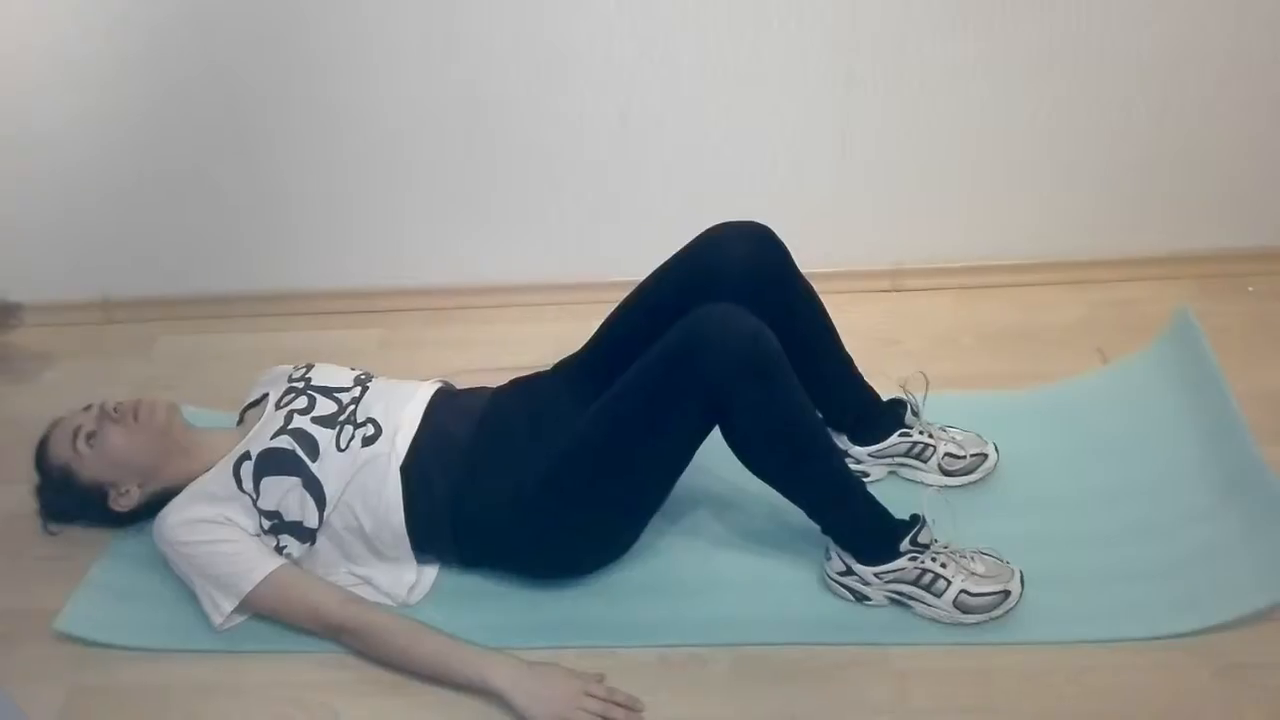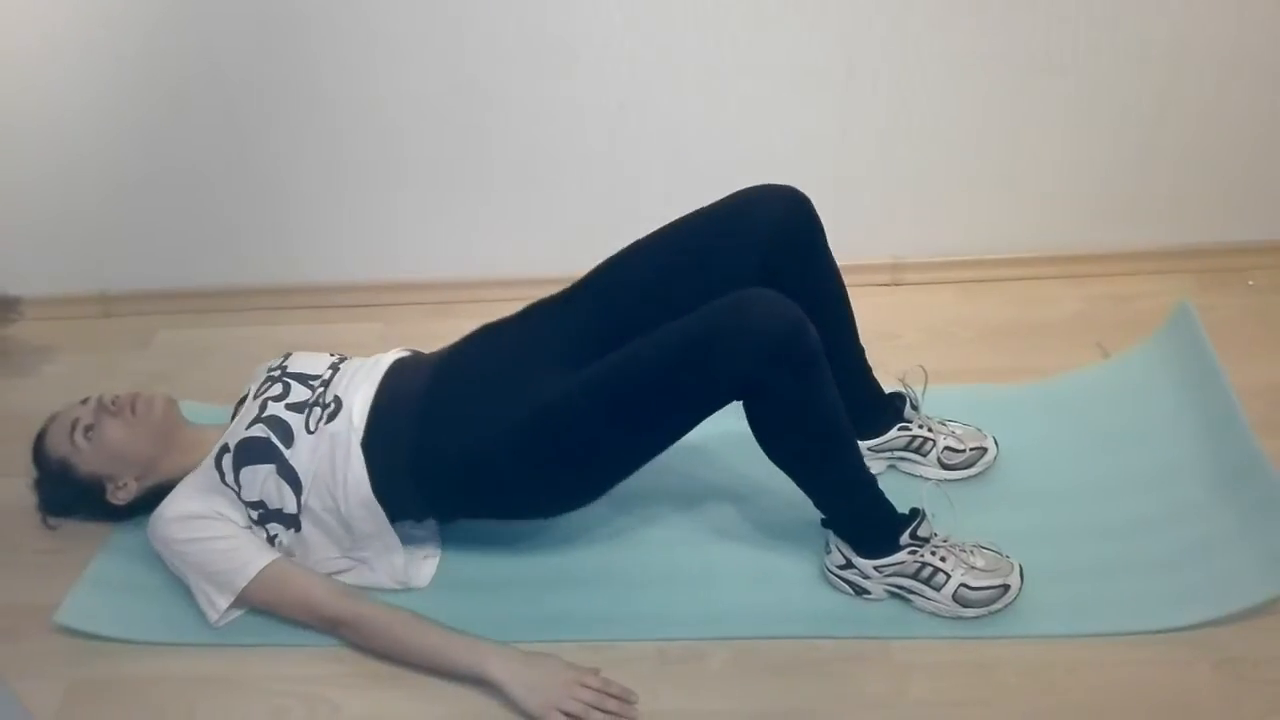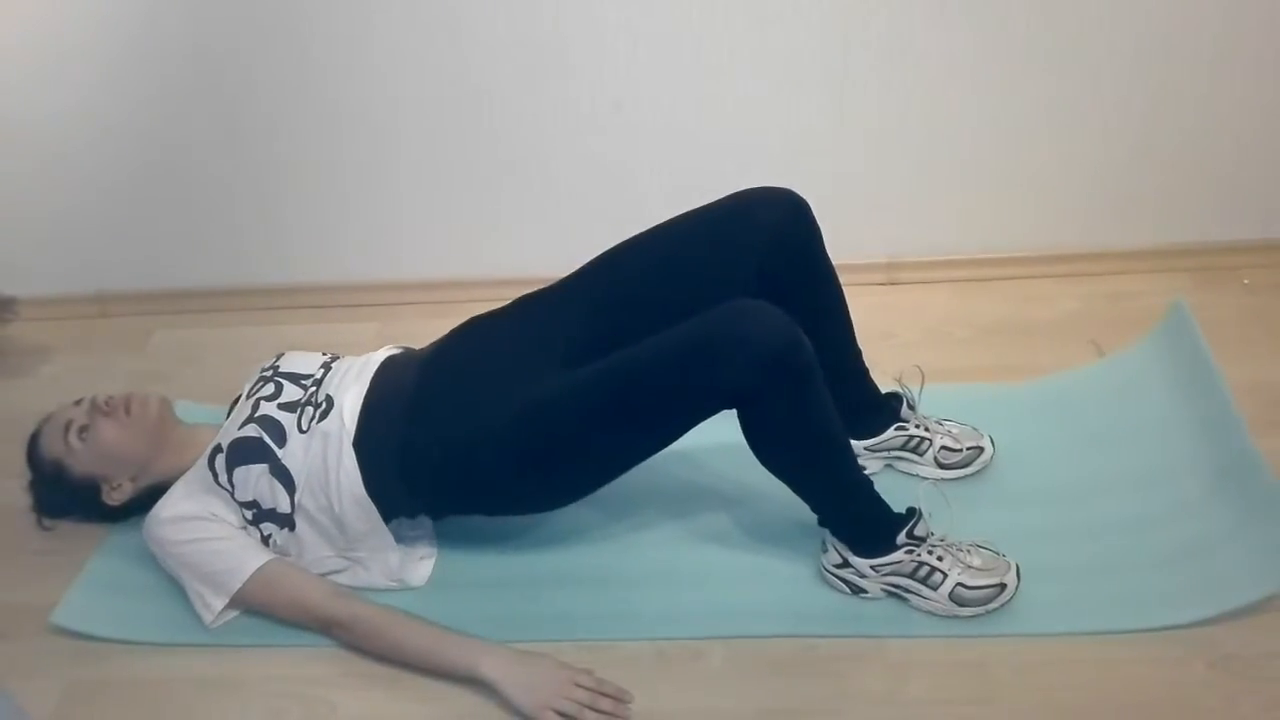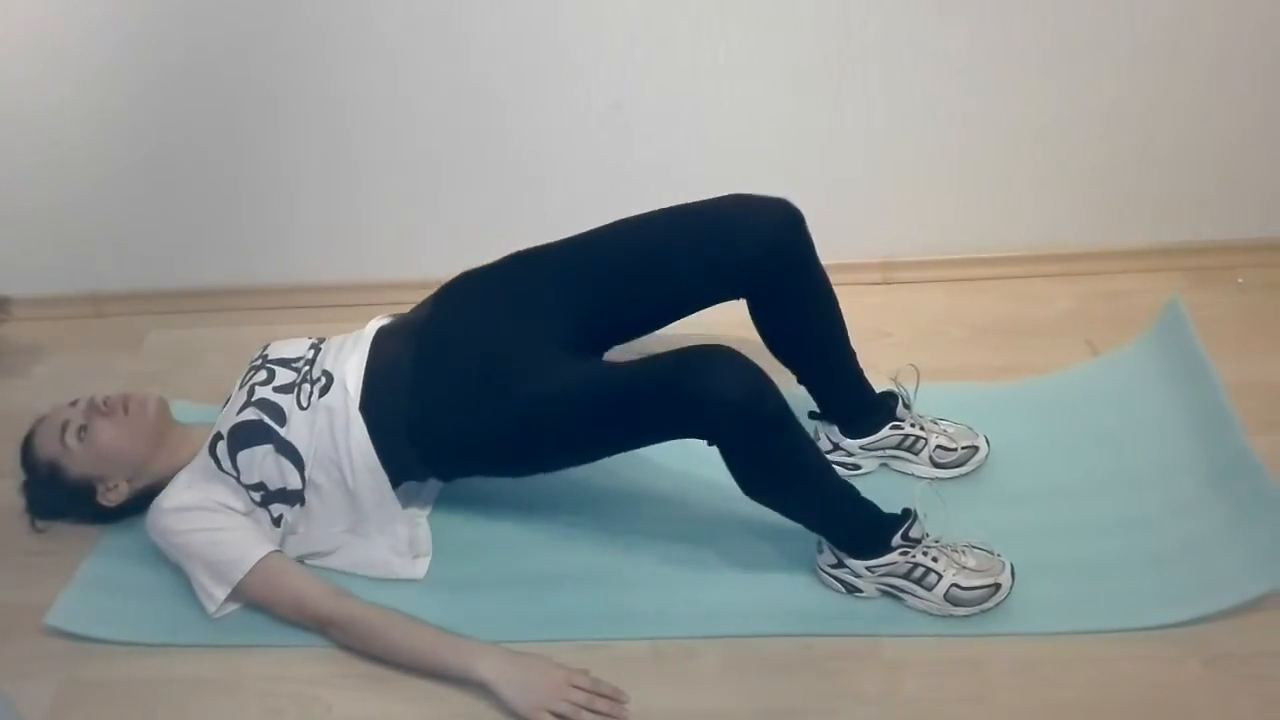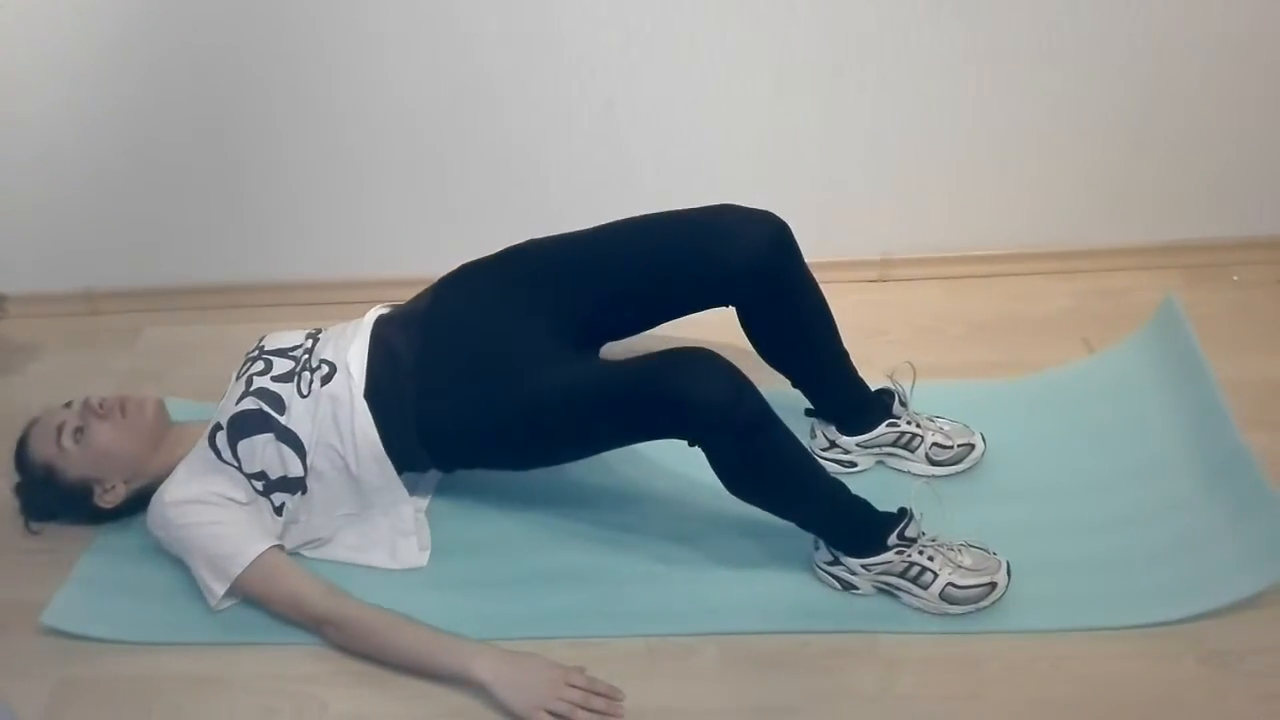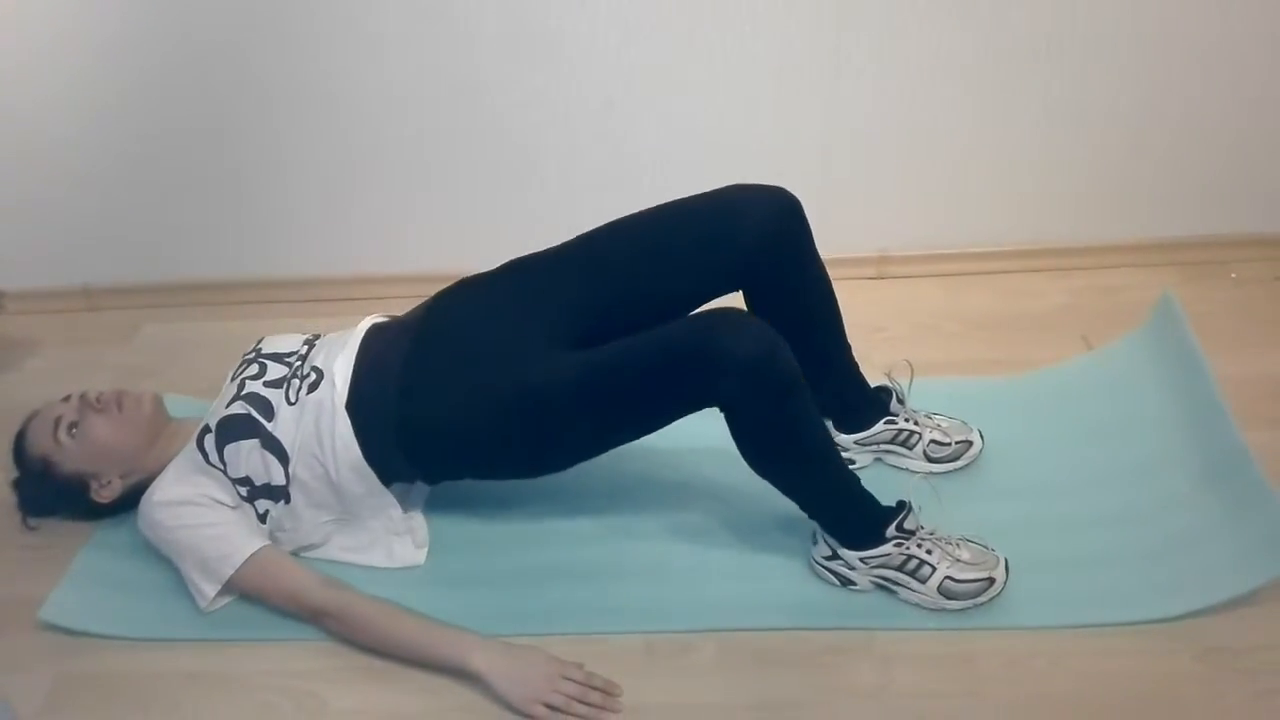
dt=0.7s
person 1, frame 1
left shoulder: (267, 388)
right shoulder: (195, 527)
right elbow: (341, 619)
left hip: (516, 412)
right hip: (521, 513)
left knee: (740, 255)
right knee: (726, 342)
left ankle: (872, 431)
right ankle: (880, 554)
person 1, frame 2
left shoulder: (257, 387)
right shoulder: (189, 524)
right elbow: (338, 612)
left hip: (479, 367)
right hip: (485, 454)
left knee: (776, 217)
right knee: (765, 330)
left ankle: (873, 424)
right ankle: (877, 548)
person 1, frame 3
left shoulder: (253, 386)
right shoulder: (183, 526)
right elbow: (331, 613)
right hip: (475, 451)
left knee: (773, 221)
right knee: (757, 343)
left ankle: (869, 423)
right ankle: (875, 547)
person 1, frame 4
left shoulder: (239, 394)
right shoulder: (187, 516)
right elbow: (330, 614)
right hip: (467, 416)
left knee: (764, 230)
right knee: (723, 389)
left ankle: (860, 423)
right ankle: (870, 550)
person 1, frame 5
left shoulder: (240, 380)
right shoulder: (189, 508)
right elbow: (321, 610)
right hip: (460, 411)
left knee: (750, 242)
right knee: (702, 390)
left ankle: (856, 419)
right ankle: (866, 546)
person 1, frame 6
left shoulder: (228, 392)
right shoulder: (179, 509)
right elbow: (323, 604)
right hip: (459, 418)
left knee: (762, 217)
right knee: (738, 350)
left ankle: (857, 417)
right ankle: (865, 541)
